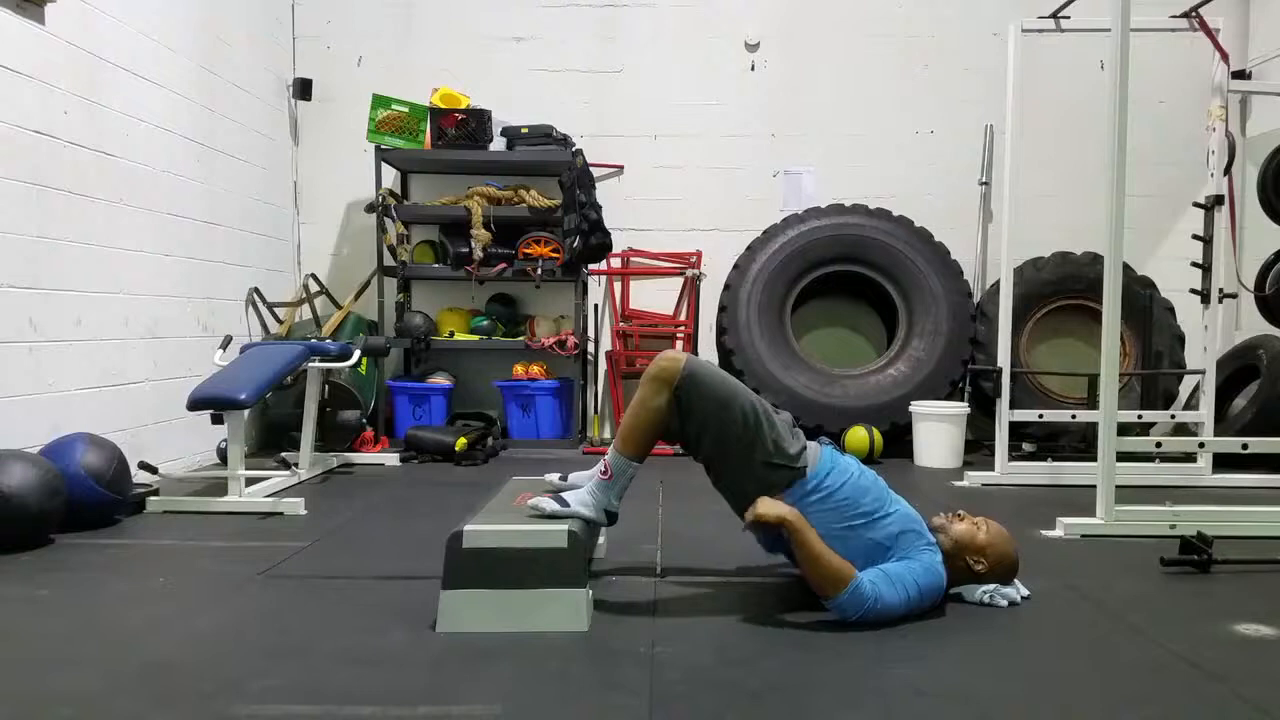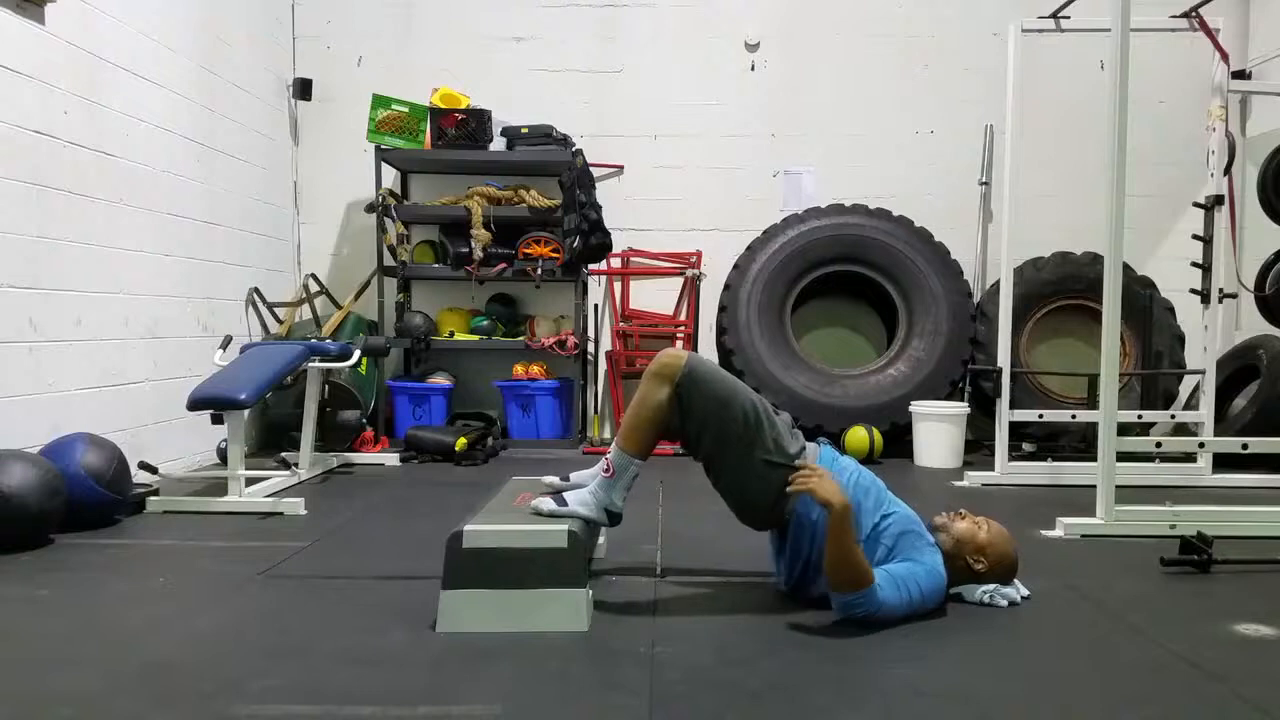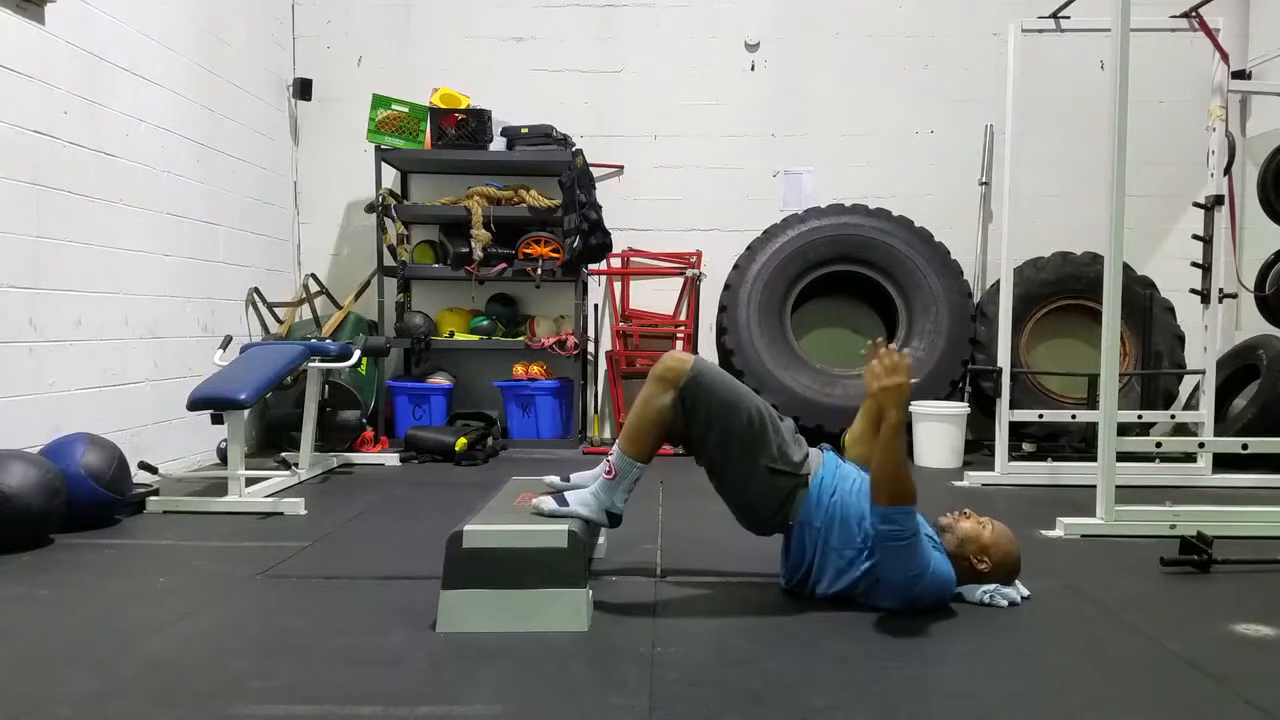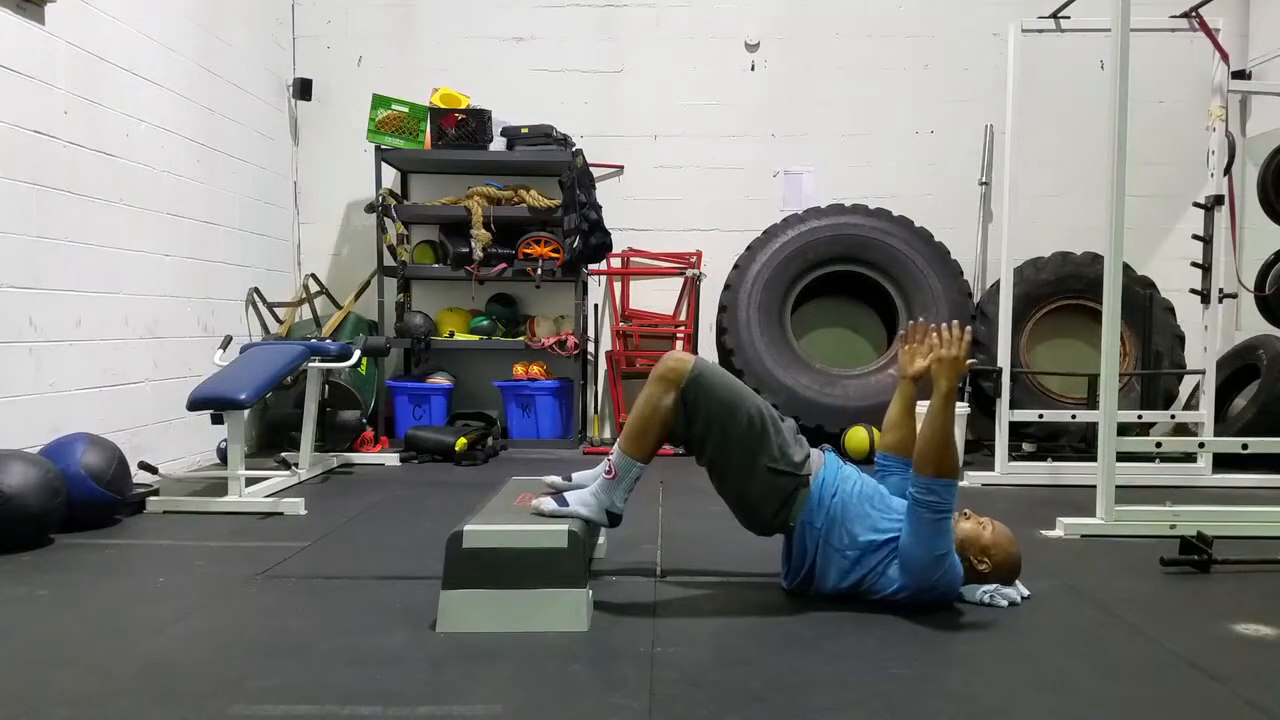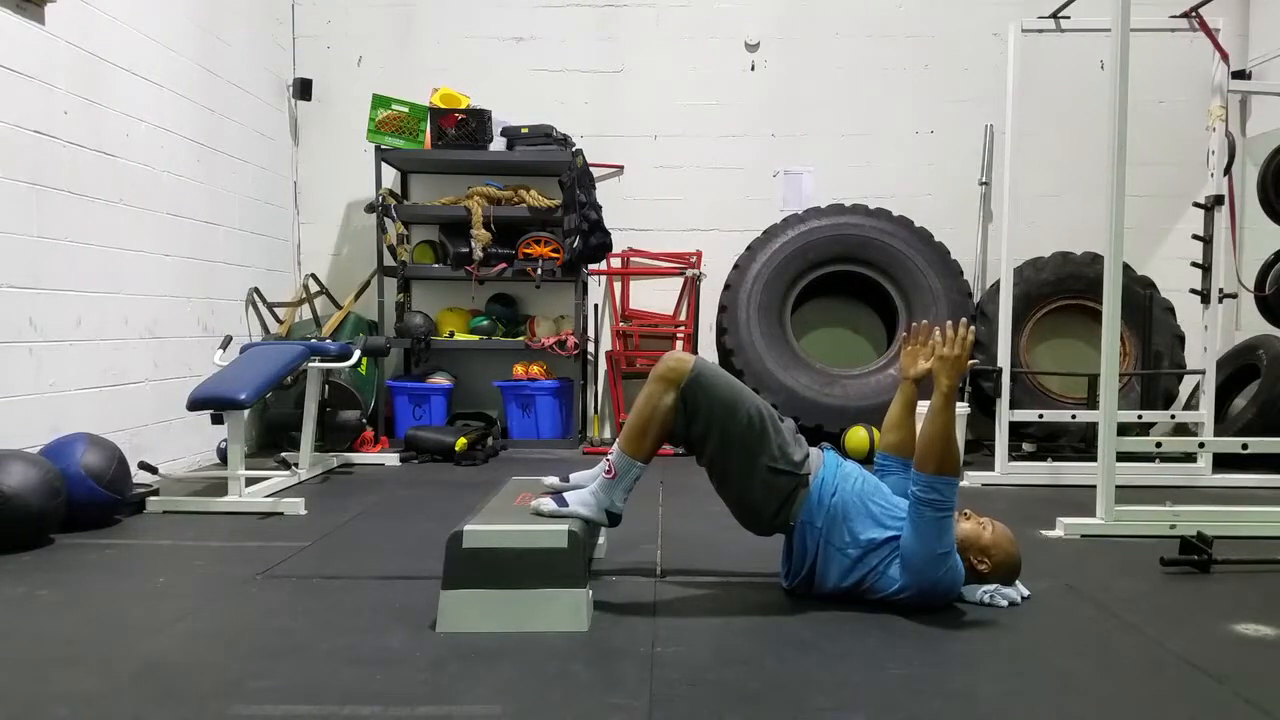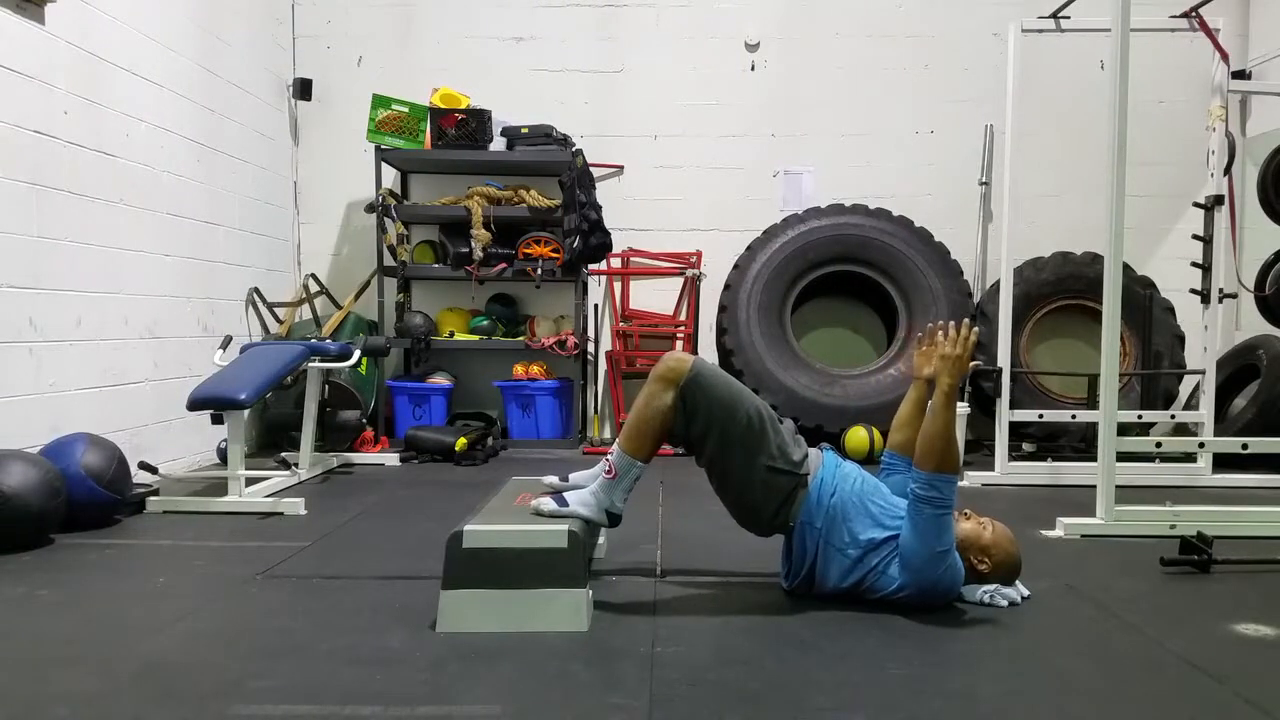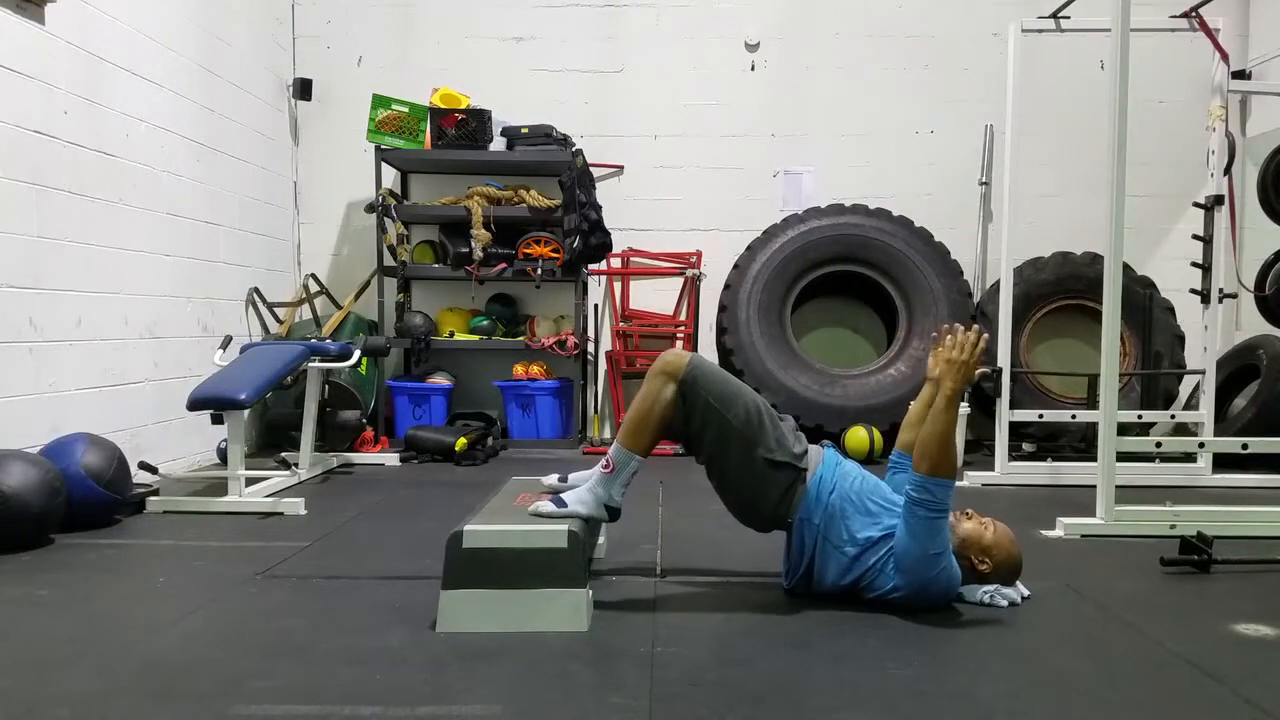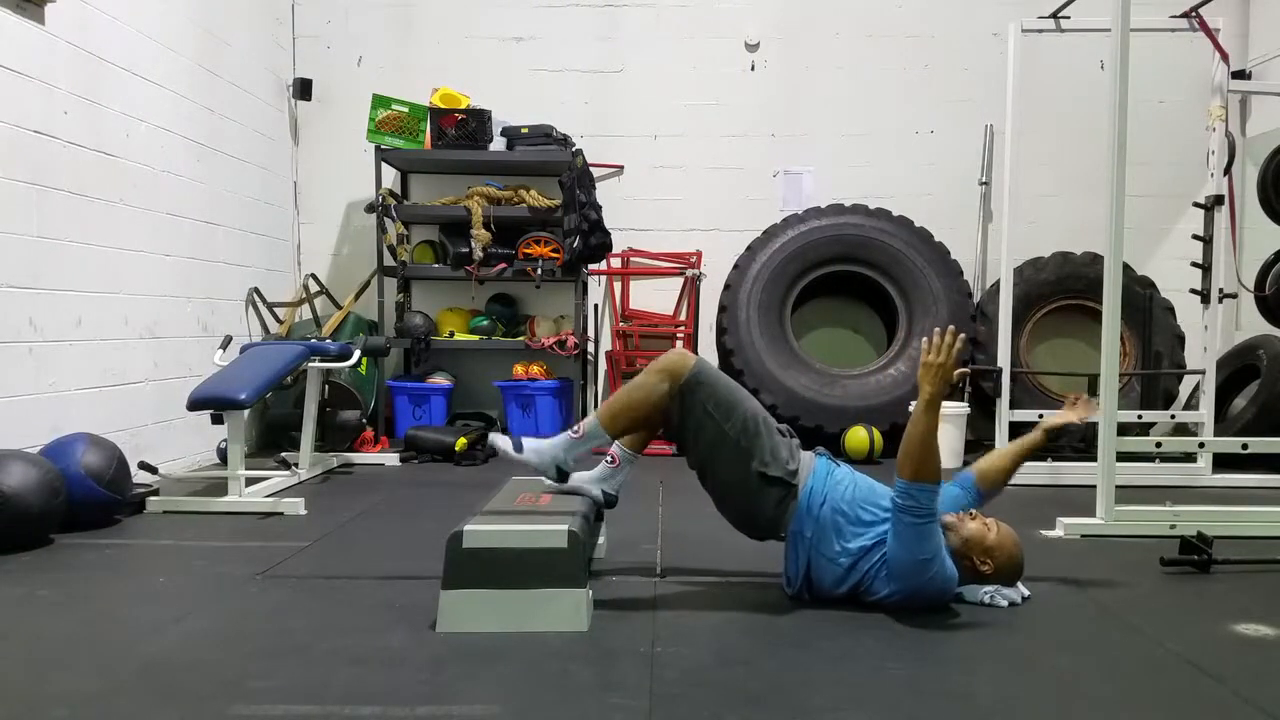
dt=0.4s
person 1, frame 1
left shoulder: (928, 575)
right shoulder: (922, 544)
left elbow: (853, 599)
left wrist: (791, 519)
left hip: (786, 478)
right hip: (800, 464)
left knee: (670, 372)
right knee: (673, 383)
left ankle: (602, 497)
right ankle: (605, 476)
person 1, frame 2
left shoulder: (927, 576)
right shoulder: (922, 546)
left elbow: (857, 598)
left wrist: (838, 508)
left hip: (780, 474)
right hip: (798, 464)
left knee: (671, 369)
right knee: (675, 382)
left ankle: (605, 496)
right ankle: (607, 475)
person 1, frame 3
left shoulder: (931, 577)
right shoulder: (925, 542)
left elbow: (891, 517)
right elbow: (858, 470)
left wrist: (893, 413)
right wrist: (873, 402)
left hip: (786, 487)
right hip: (806, 472)
left knee: (675, 372)
right knee: (679, 386)
left ankle: (606, 497)
right ankle: (610, 477)
person 1, frame 4
left shoulder: (936, 575)
right shoulder: (910, 522)
left elbow: (934, 488)
right elbow: (894, 465)
left wrist: (945, 390)
right wrist: (908, 383)
left hip: (787, 487)
right hip: (804, 471)
left knee: (677, 371)
right knee: (679, 387)
left ankle: (606, 497)
right ankle: (609, 476)
person 1, frame 5
left shoulder: (934, 573)
right shoulder: (913, 526)
left elbow: (936, 487)
right elbow: (896, 465)
left wrist: (945, 390)
right wrist: (909, 383)
left hip: (788, 488)
right hip: (803, 473)
left knee: (677, 372)
right knee: (678, 384)
left ankle: (605, 496)
right ankle: (607, 476)
person 1, frame 6
left shoulder: (935, 572)
right shoulder: (911, 522)
left elbow: (934, 485)
right elbow: (901, 465)
left wrist: (947, 390)
right wrist: (922, 383)
left hip: (787, 489)
right hip: (802, 472)
left knee: (676, 371)
right knee: (679, 383)
left ankle: (605, 497)
right ankle: (609, 476)
person 1, frame 7
left shoulder: (932, 574)
right shoulder: (918, 529)
left elbow: (930, 490)
right elbow: (908, 465)
left wrist: (950, 394)
right wrist: (933, 383)
left hip: (787, 483)
right hip: (797, 475)
left knee: (675, 368)
right knee: (677, 384)
left ankle: (604, 493)
right ankle: (606, 475)
person 1, frame 8
left shoulder: (926, 575)
right shoulder: (943, 540)
left elbow: (916, 496)
right elbow: (974, 482)
left wrist: (930, 398)
right wrist: (1045, 430)
left hip: (777, 490)
right hip: (799, 470)
left knee: (676, 369)
right knee: (676, 382)
left ankle: (560, 453)
right ankle: (607, 477)
